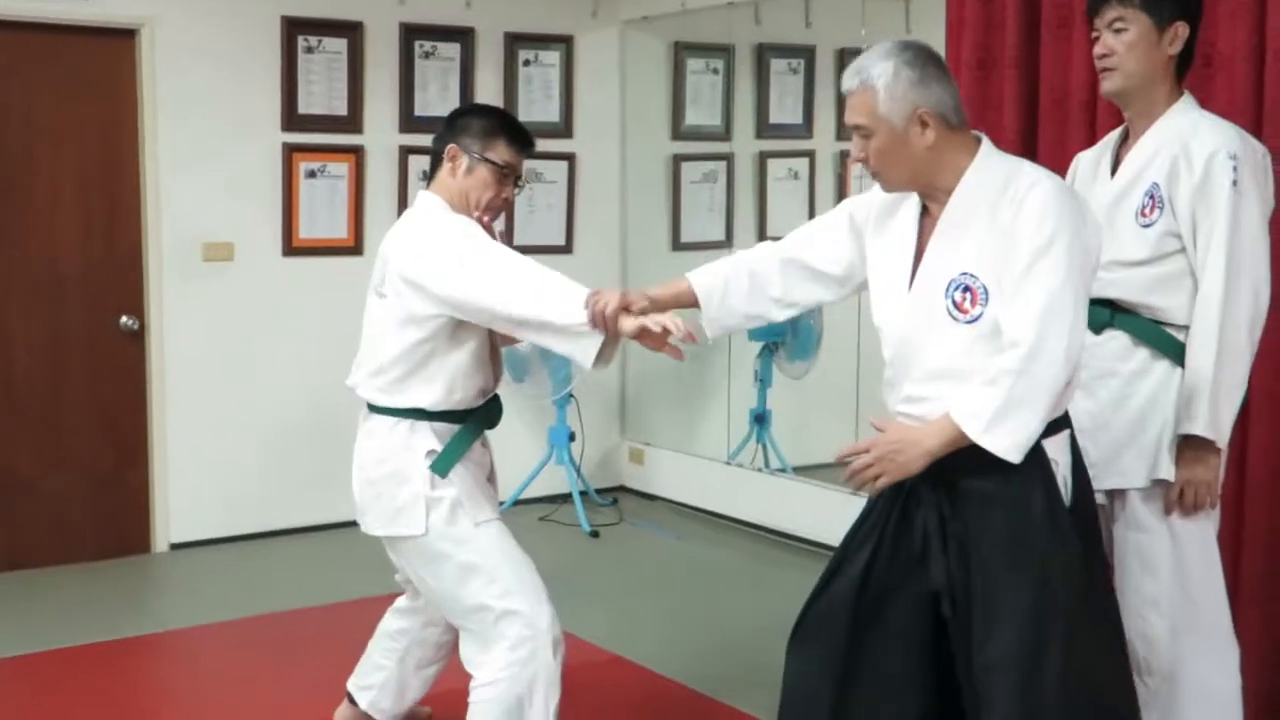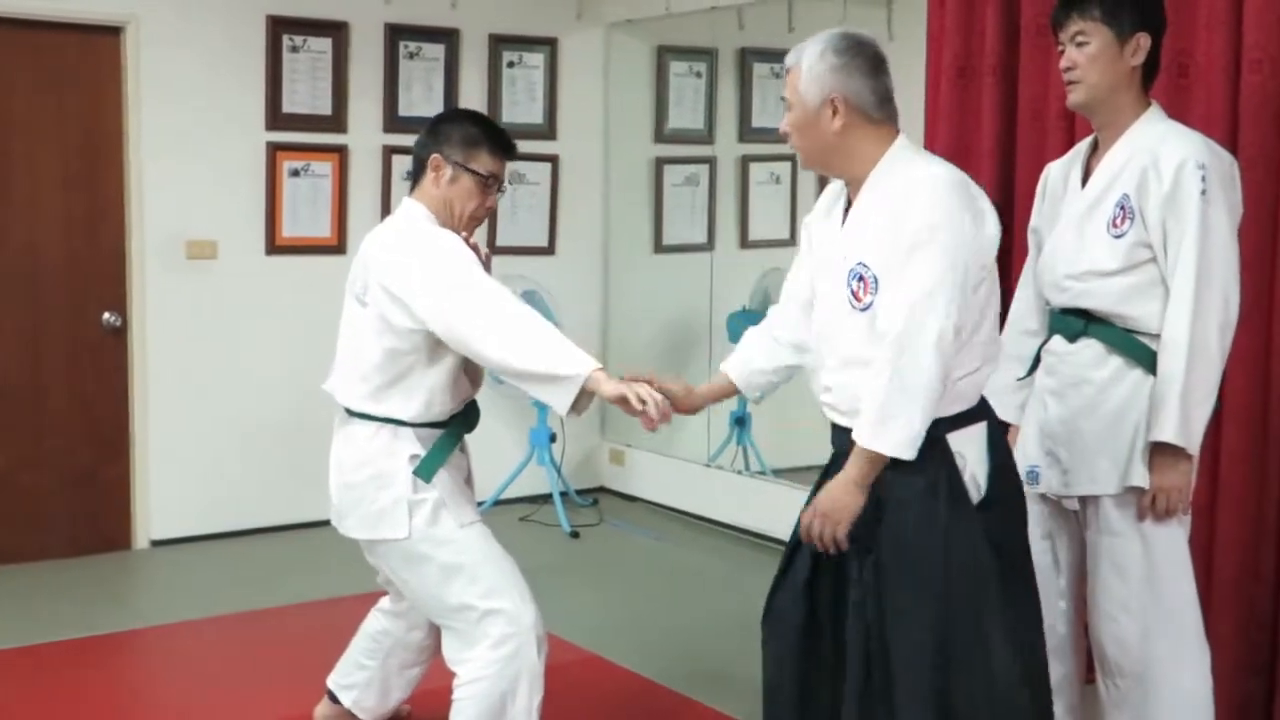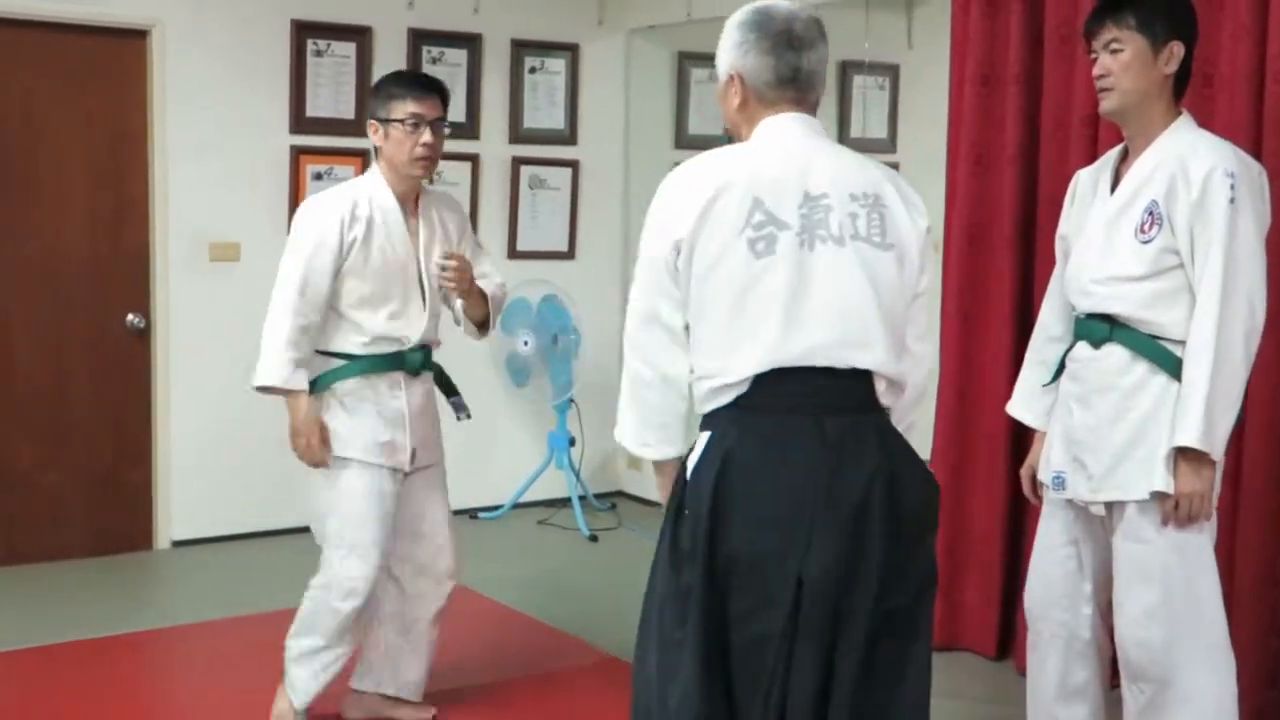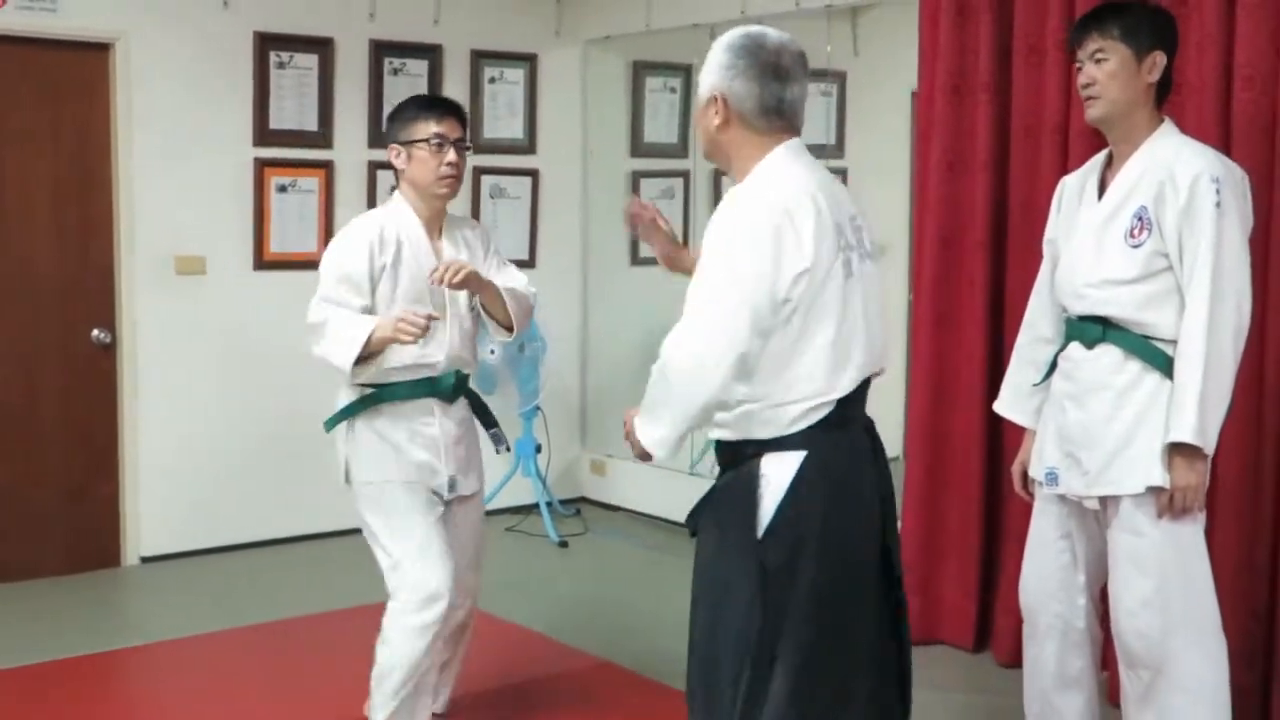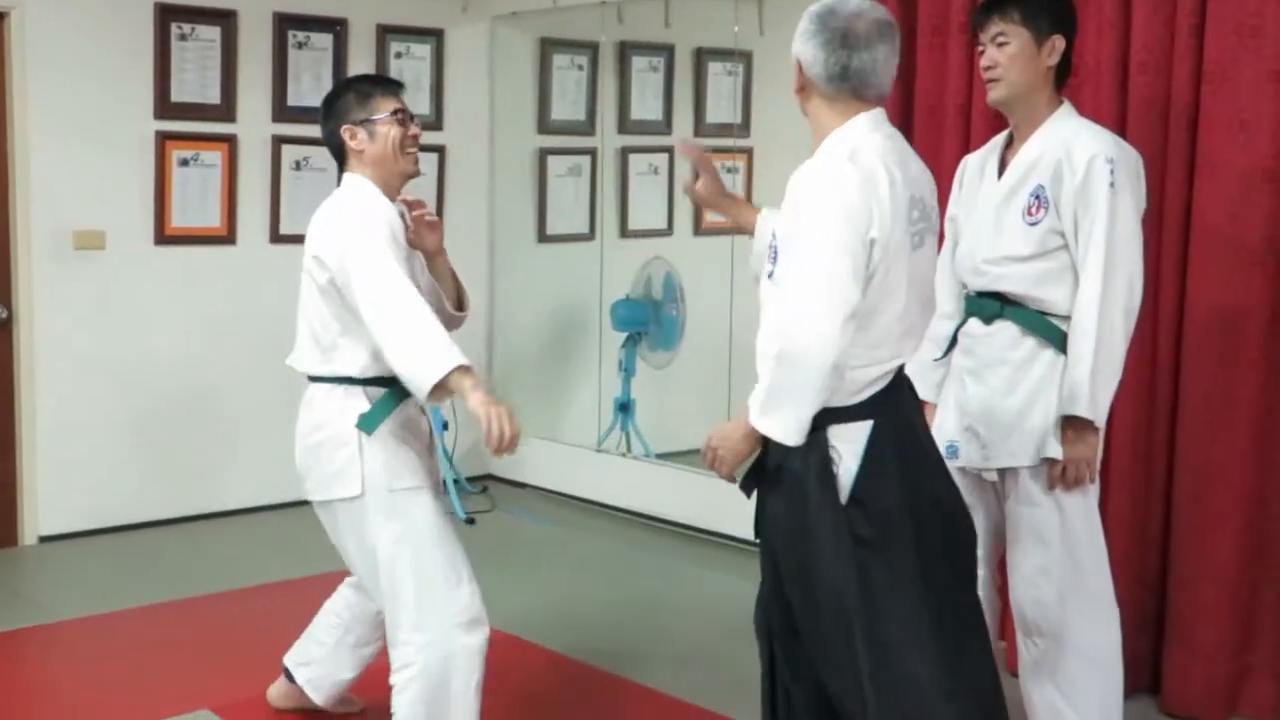
dt=1s
person 1, frame 1
left shoulder: (1216, 151)
right shoulder: (1089, 164)
left wrist: (1203, 434)
left hip: (1159, 403)
right hip: (1083, 398)
left knee: (1169, 618)
person 1, frame 2
left shoulder: (1185, 161)
right shoulder: (1059, 173)
left elbow: (1203, 305)
left wrist: (1173, 442)
right wrist: (1013, 418)
left hip: (1131, 408)
right hip: (1054, 404)
left knee: (1138, 622)
right knee: (1032, 607)
person 1, frame 3
left shoulder: (1213, 170)
right shoulder: (1089, 181)
left elbow: (1229, 313)
left wrist: (1197, 448)
right wrist: (1041, 426)
left hip: (1155, 421)
right hip: (1081, 417)
left knee: (1162, 630)
right knee: (1057, 611)
person 1, frame 4
left shoulder: (1199, 175)
right shoulder: (1074, 187)
left elbow: (1217, 312)
left wrist: (1191, 443)
right wrist: (1030, 426)
left hip: (1146, 419)
right hip: (1072, 414)
left knee: (1158, 621)
right knee: (1050, 603)
person 1, frame 5
left shoulder: (1094, 155)
right shoulder: (975, 165)
left elbow: (1109, 290)
left wrist: (1082, 416)
right wrist: (930, 397)
left hip: (1042, 389)
right hip: (970, 385)
left knee: (1053, 588)
person 2, frame 1
left shoulder: (1037, 205)
right shoulder: (881, 209)
left elbow: (1039, 359)
right elbow: (780, 269)
left wrist: (931, 439)
right wrist: (653, 299)
left hip: (1015, 484)
right hip: (922, 481)
right knee: (846, 651)
person 2, frame 2
left shoulder: (935, 198)
right shoulder: (836, 204)
left elbow: (917, 356)
right elbow: (795, 325)
left wrist: (852, 477)
right wrist: (700, 395)
left hip: (936, 470)
right hip: (862, 462)
right knee: (811, 635)
person 2, frame 3
left shoulder: (699, 185)
right shoulder: (890, 192)
left elbow: (656, 342)
right elbow: (915, 350)
left wrist: (668, 465)
left hip: (748, 464)
right hip: (868, 463)
person 2, frame 4
left shoulder: (757, 208)
right shoulder: (824, 197)
left elbow: (705, 356)
left wrist: (652, 426)
right wrist: (684, 258)
left hip: (790, 480)
right hip: (846, 460)
person 2, frame 5
left shoulder: (835, 175)
right shoulder: (893, 165)
left elbow: (811, 335)
left wrist: (752, 428)
right wrist: (731, 209)
left hip: (838, 449)
right hip: (866, 437)
left knee: (895, 661)
right knee: (809, 633)
person 3, frame 1
left shoulder: (436, 237)
right shoulder: (433, 238)
left elbow: (507, 321)
right elbow: (517, 286)
right wrist: (617, 318)
left hip: (419, 456)
right hip: (423, 464)
left knee: (437, 597)
right knee: (521, 627)
person 3, frame 2
left shoulder: (405, 243)
right shoulder: (418, 250)
left elbow: (468, 326)
right elbow: (495, 325)
left wrist: (472, 276)
right wrist: (601, 380)
left hip: (392, 461)
right hip: (401, 469)
left knee: (421, 597)
right knee: (505, 626)
person 3, frame 3
left shoulder: (448, 213)
right shoulder: (336, 210)
left elbow: (484, 313)
right elbow: (292, 308)
left wrist: (470, 286)
right wrist: (299, 404)
left hip: (415, 401)
right hip: (350, 403)
left knee: (428, 564)
right knee: (354, 567)
person 3, frame 4
left shoulder: (470, 237)
right shoulder: (366, 236)
left elbow: (518, 313)
right elbow: (328, 325)
left wrist: (481, 285)
right wrist: (385, 331)
left hip: (453, 425)
right hip: (386, 430)
left knee: (456, 589)
right knee: (425, 590)
person 3, frame 5
left shoulder: (380, 215)
right shoulder: (353, 217)
left elbow: (450, 312)
right elbow: (394, 310)
left wrist: (434, 253)
right wrist: (472, 390)
left hip: (369, 428)
right hip: (358, 432)
left knee: (384, 584)
right knee: (443, 614)
